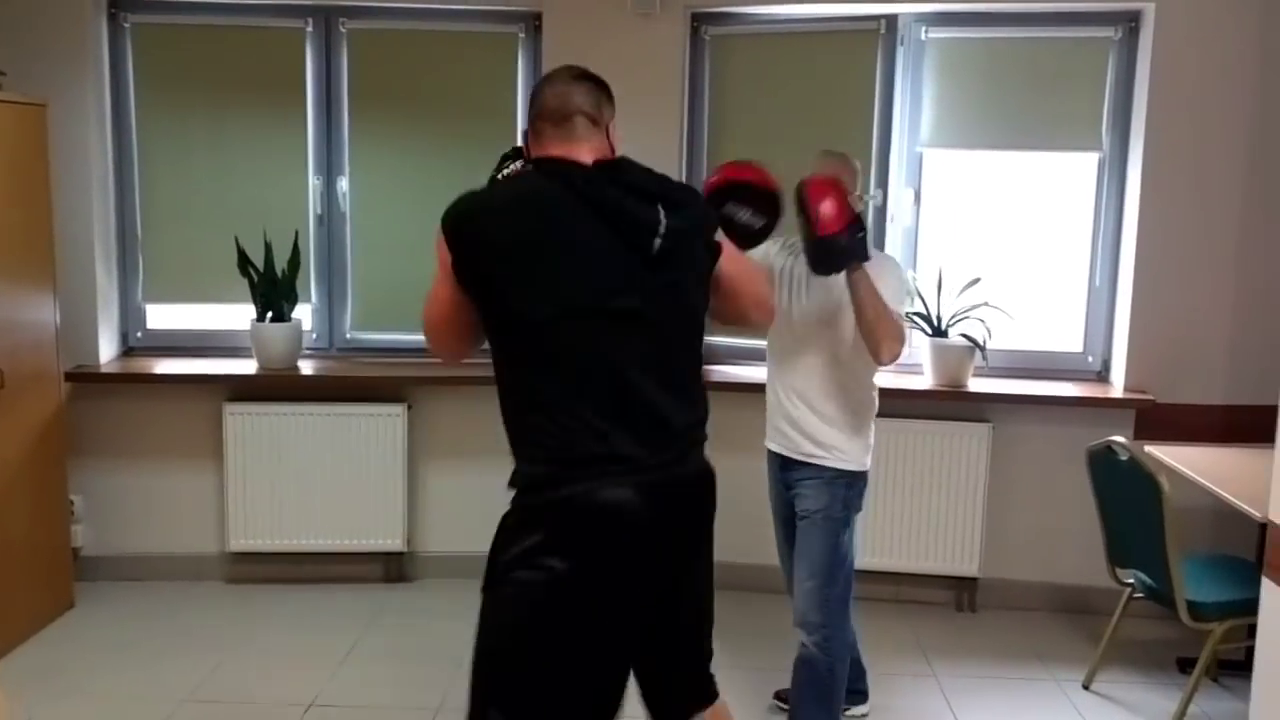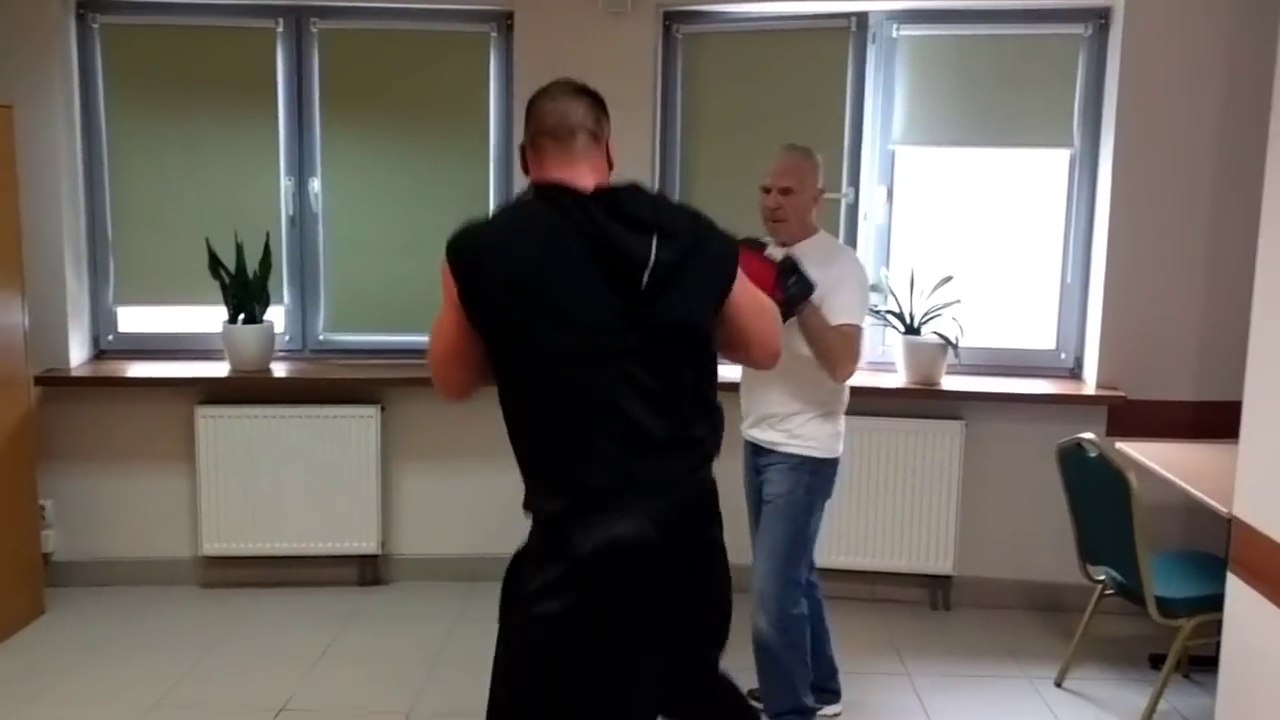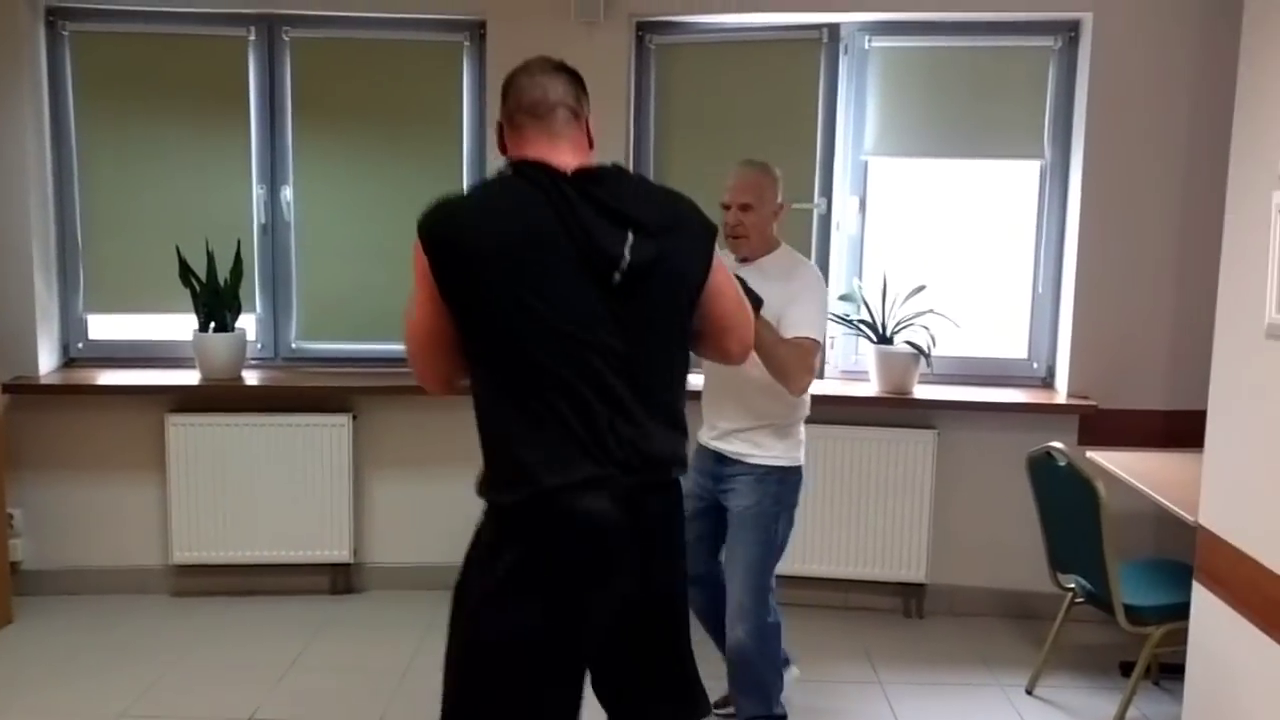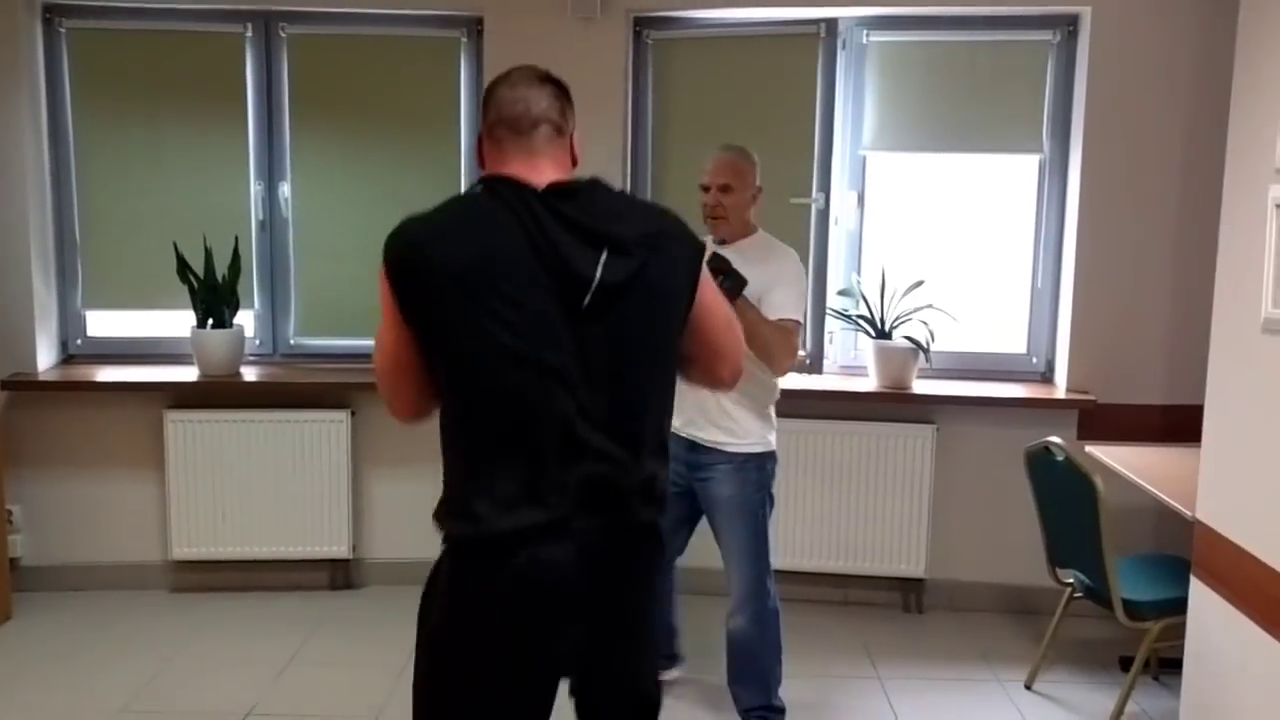
dt=0.2s
person 1, frame 1
left shoulder: (480, 220)
right shoulder: (681, 212)
left elbow: (448, 341)
right elbow: (758, 308)
left hip: (567, 514)
right hip: (678, 498)
person 1, frame 2
left shoulder: (484, 250)
right shoulder: (690, 235)
left elbow: (453, 379)
right elbow: (764, 344)
left hip: (585, 534)
right hip: (686, 517)
person 1, frame 3
left shoulder: (457, 226)
right shoulder: (673, 220)
left elbow: (437, 372)
right elbow: (735, 343)
left hip: (540, 526)
right hip: (652, 513)
person 1, frame 4
left shoulder: (422, 247)
right shoulder: (660, 240)
left elbow: (407, 400)
right elbow: (725, 366)
left hip: (503, 556)
right hip: (625, 541)
person 2, frame 1
left shoulder: (879, 270)
right shoulder: (780, 255)
left elbow: (886, 350)
left wrist: (854, 264)
left hip: (834, 463)
right hip: (784, 453)
left knee: (819, 602)
right knee: (810, 589)
person 2, frame 2
left shoulder: (840, 264)
left elbow: (843, 364)
left wrist: (800, 301)
left hip: (804, 450)
right hip: (759, 441)
left knee: (772, 589)
right knee: (789, 578)
person 2, frame 3
left shoulder: (801, 279)
left elbow: (798, 377)
left wrist: (750, 313)
left hip: (766, 464)
right hip: (711, 453)
left knee: (748, 597)
right knee: (689, 571)
right ankle: (768, 668)
person 2, frame 4
left shoulder: (779, 263)
left elbow: (782, 357)
left wrist: (732, 294)
left hip: (739, 452)
right hip: (681, 440)
left knee: (748, 590)
right ankle: (657, 654)
